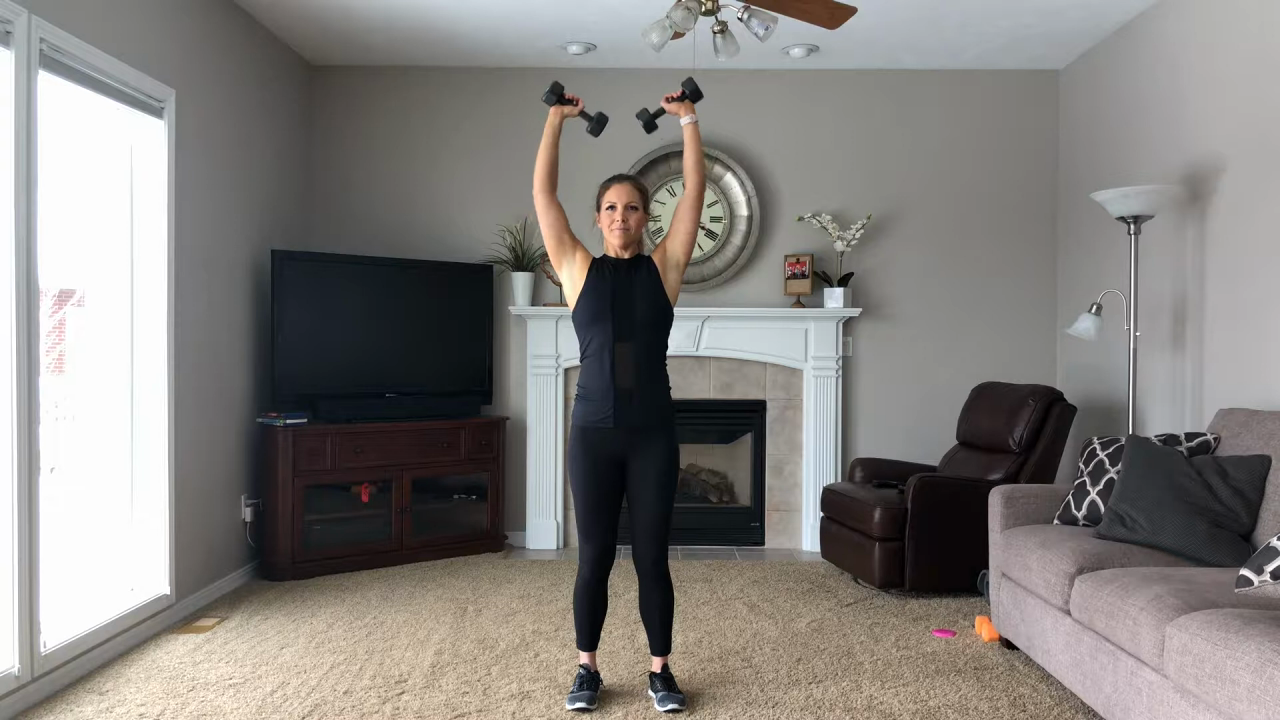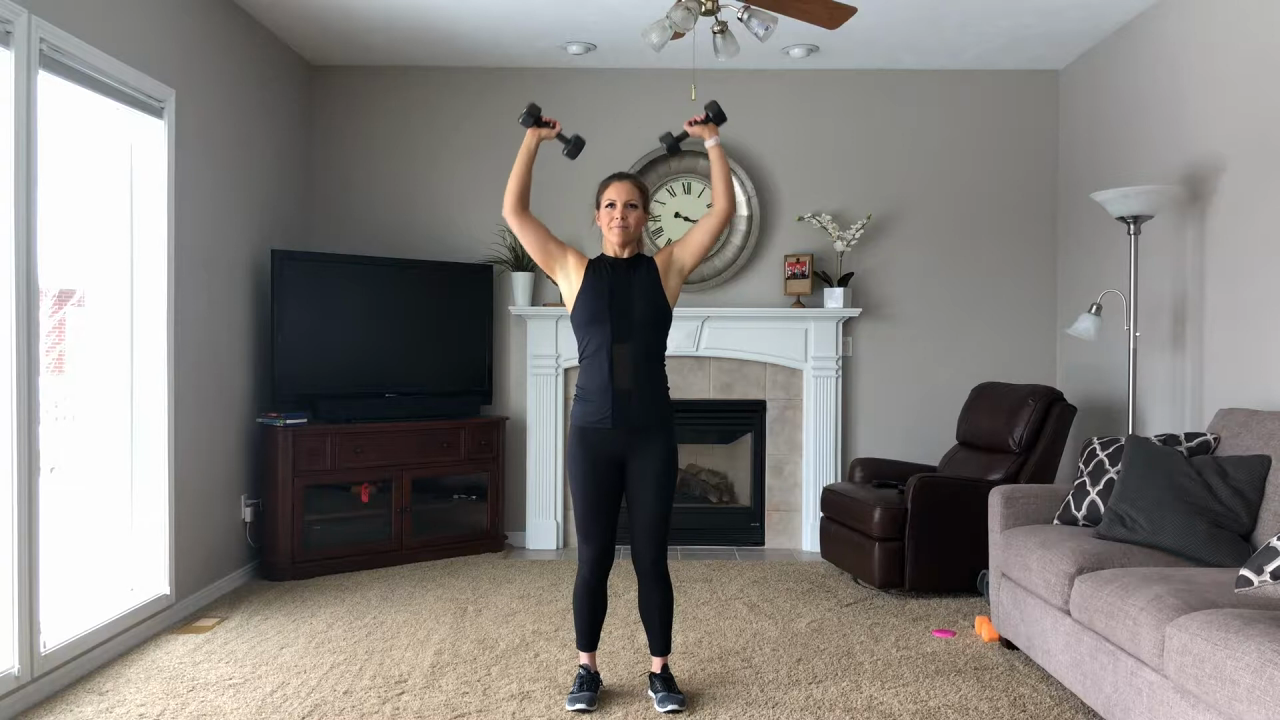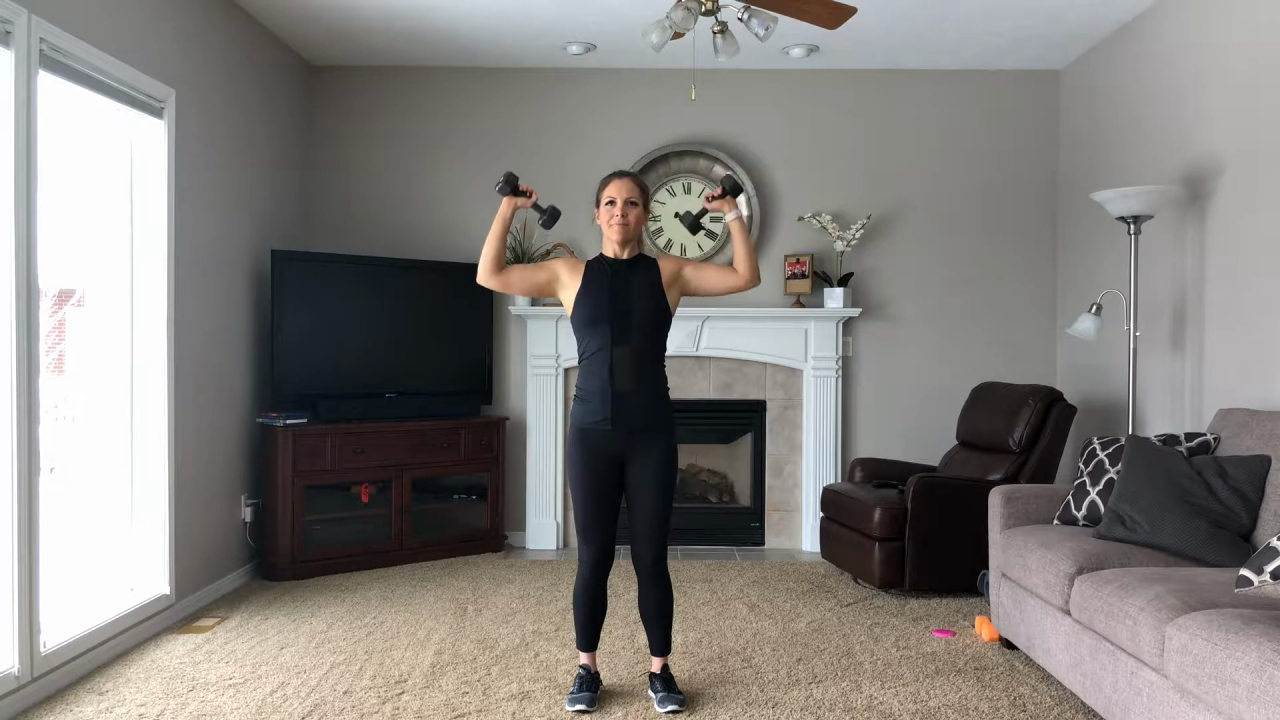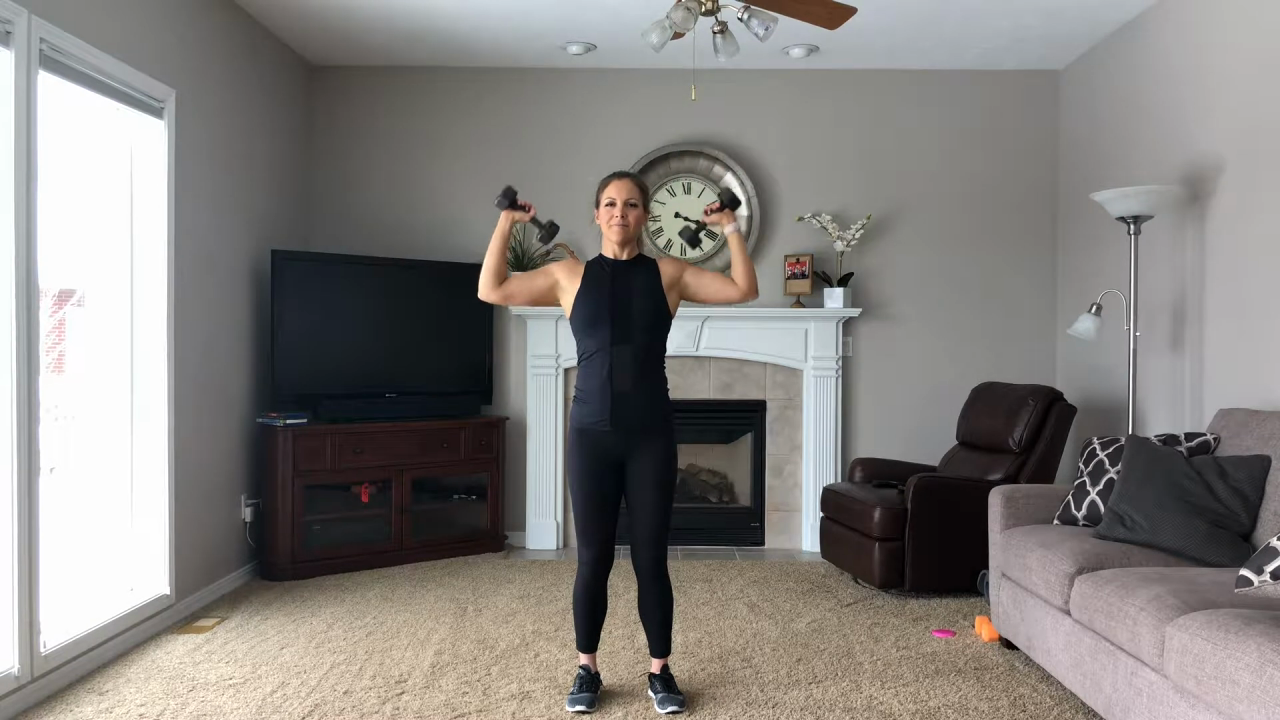
dt=0.5s
person 1, frame 1
left shoulder: (663, 268)
right shoulder: (578, 268)
left elbow: (694, 189)
right elbow: (542, 191)
left wrist: (688, 120)
right wrist: (556, 120)
left hip: (652, 435)
right hip: (594, 434)
left knee: (651, 558)
right knee: (594, 558)
right ankle: (587, 668)
person 1, frame 2
left shoulder: (665, 267)
right shoulder: (574, 270)
left elbow: (723, 210)
right elbow: (513, 211)
left wrist: (711, 143)
right wrist: (532, 141)
left hip: (651, 435)
right hip: (592, 434)
left knee: (651, 558)
right knee: (593, 558)
left ankle: (660, 670)
right ankle: (586, 669)
person 1, frame 3
left shoulder: (668, 272)
right shoulder: (570, 273)
left elbow: (746, 275)
right elbow: (490, 274)
left wrist: (730, 211)
right wrist: (507, 207)
left hip: (651, 433)
right hip: (591, 432)
left knee: (651, 558)
right knee: (593, 558)
left ankle: (660, 670)
right ankle: (587, 669)
person 1, frame 4
left shoulder: (668, 273)
right shoulder: (571, 274)
left elbow: (744, 289)
right elbow: (489, 289)
left wrist: (728, 225)
right wrist: (507, 221)
left hip: (651, 434)
right hip: (591, 432)
left knee: (651, 559)
right knee: (593, 559)
left ankle: (660, 671)
right ankle: (586, 670)
